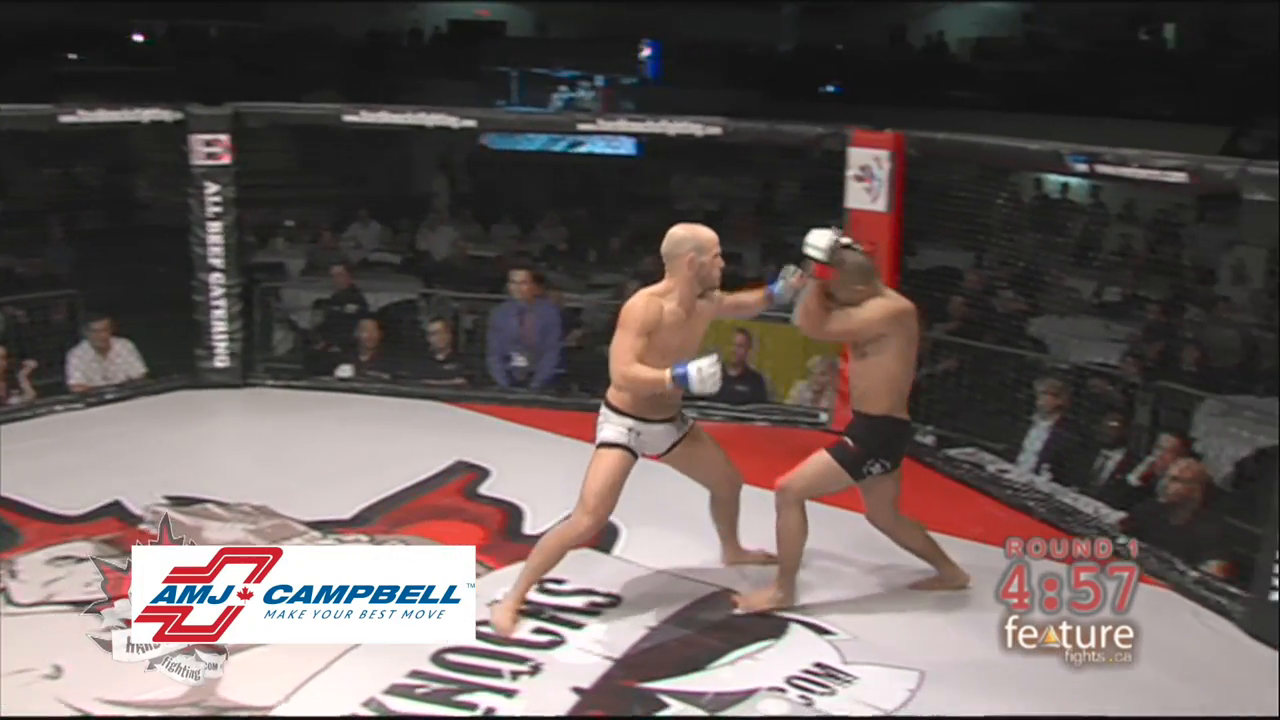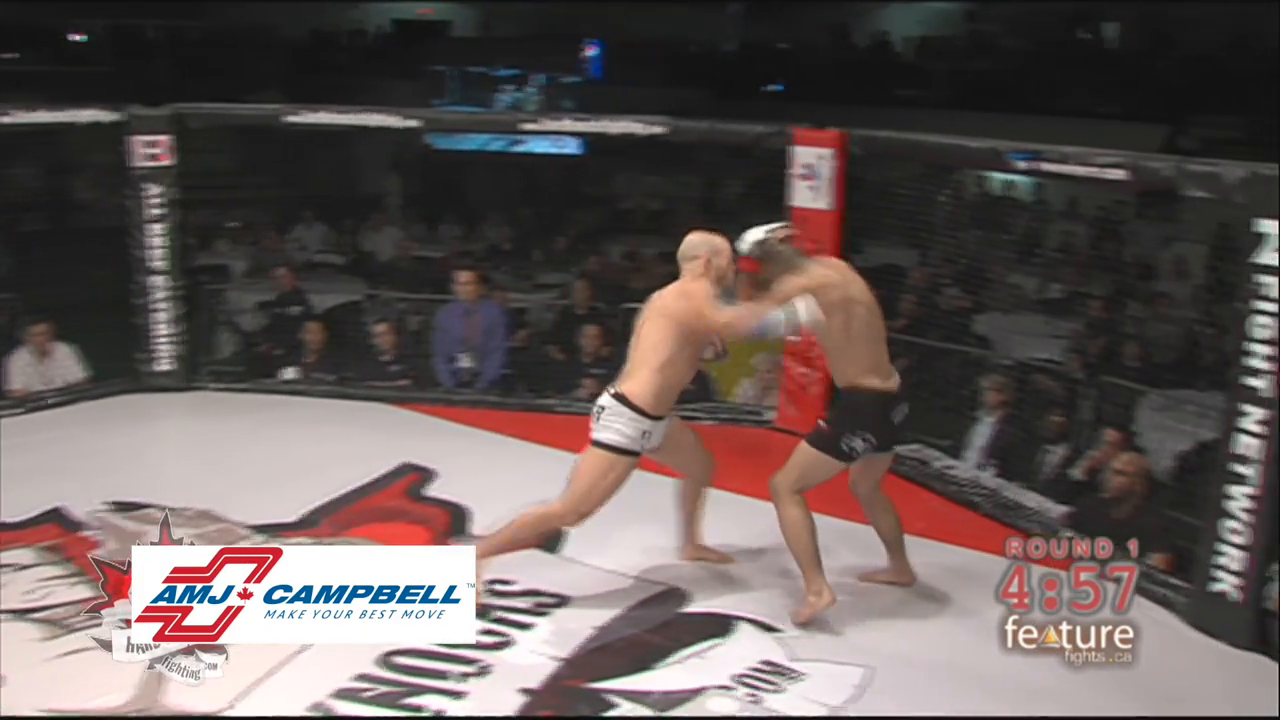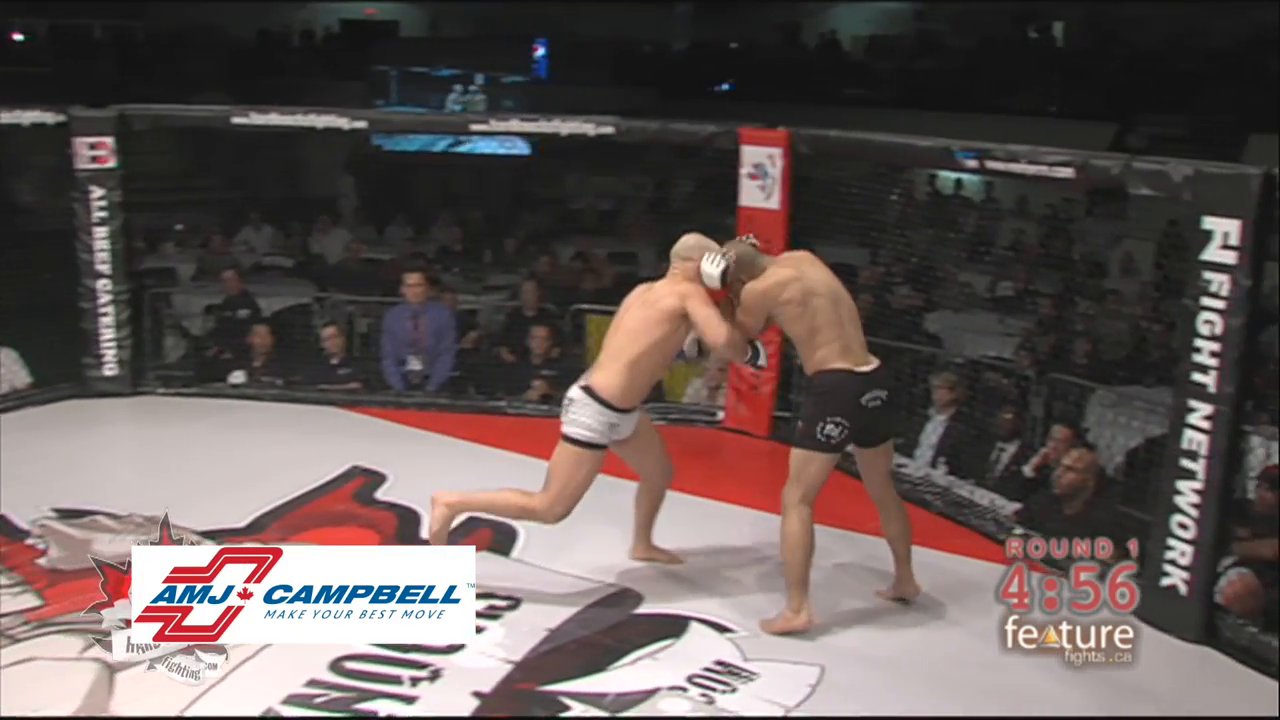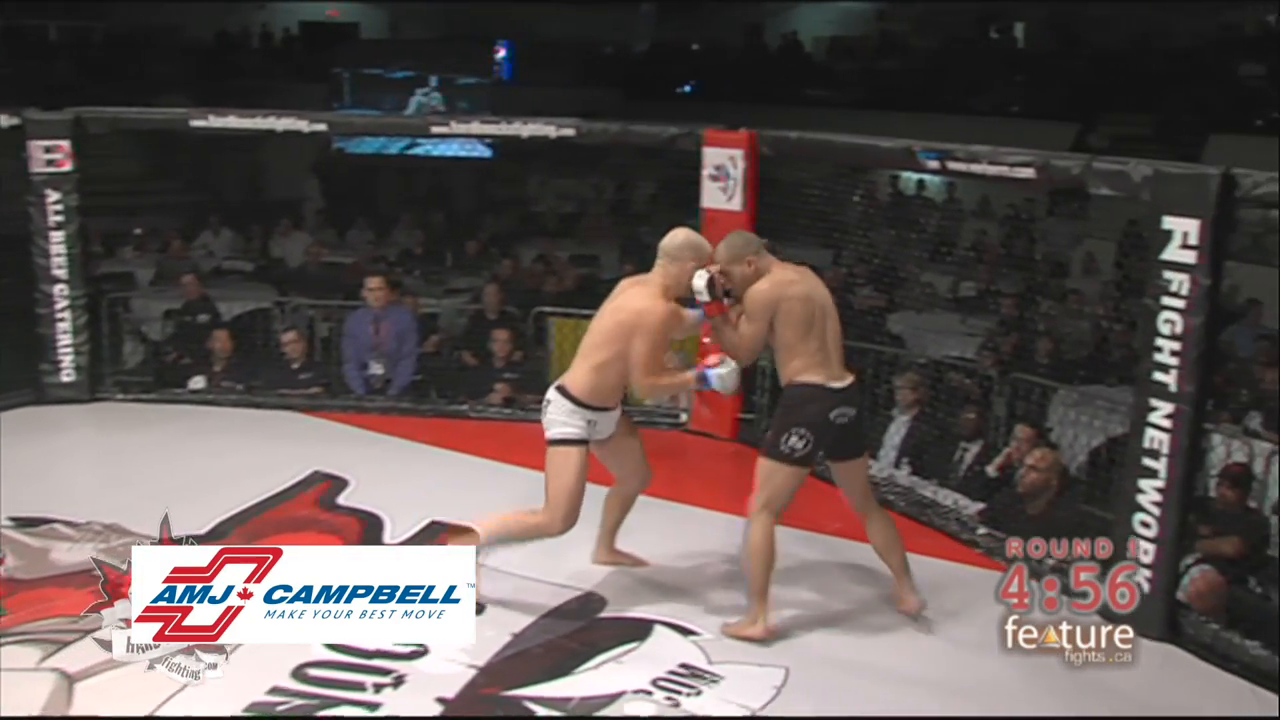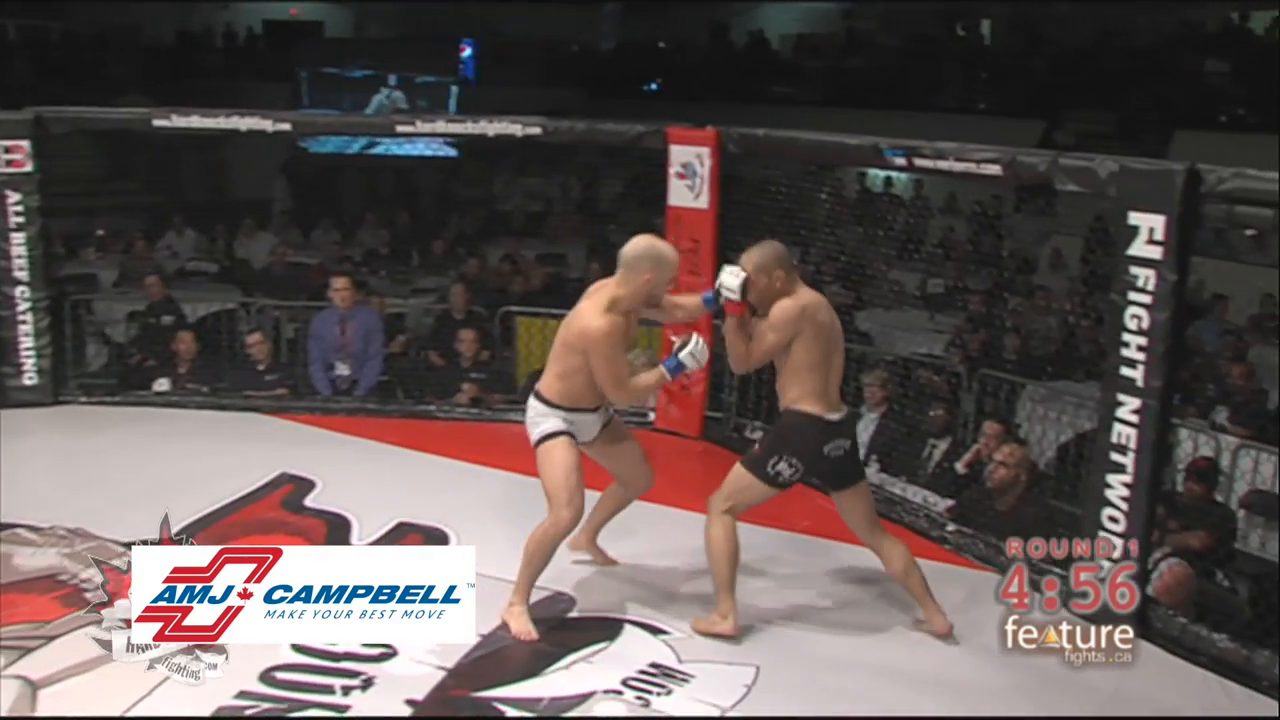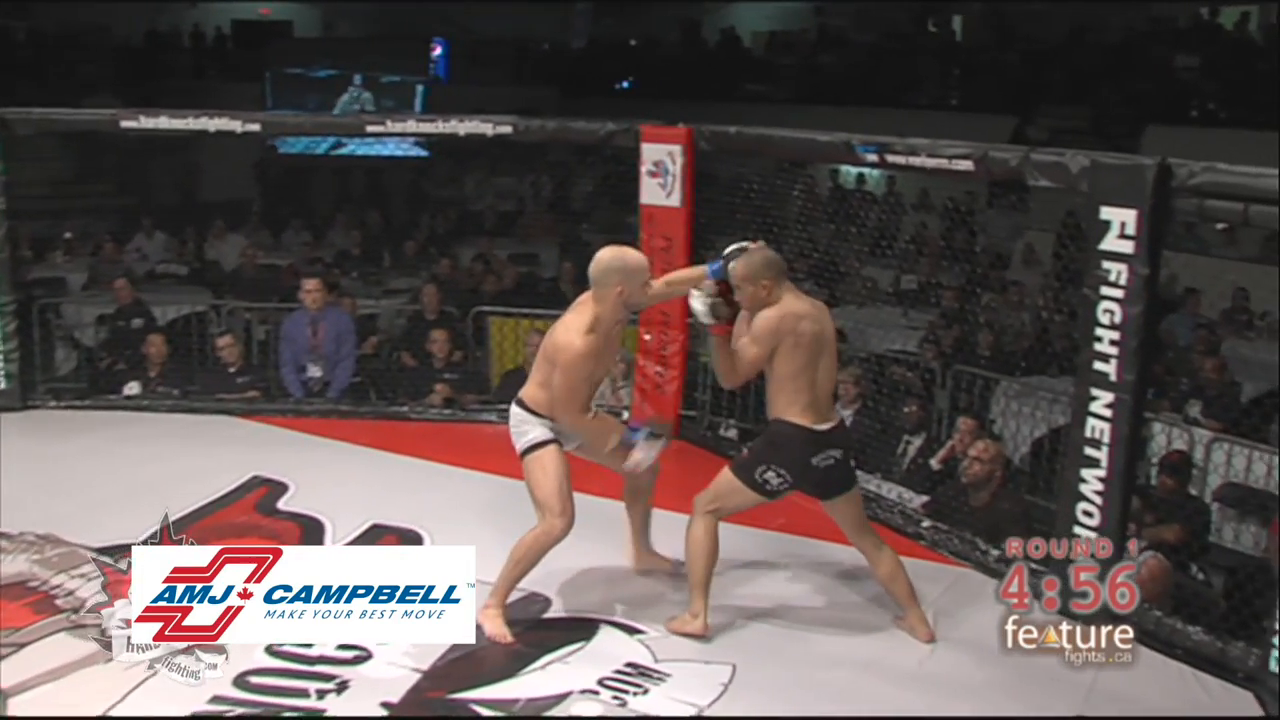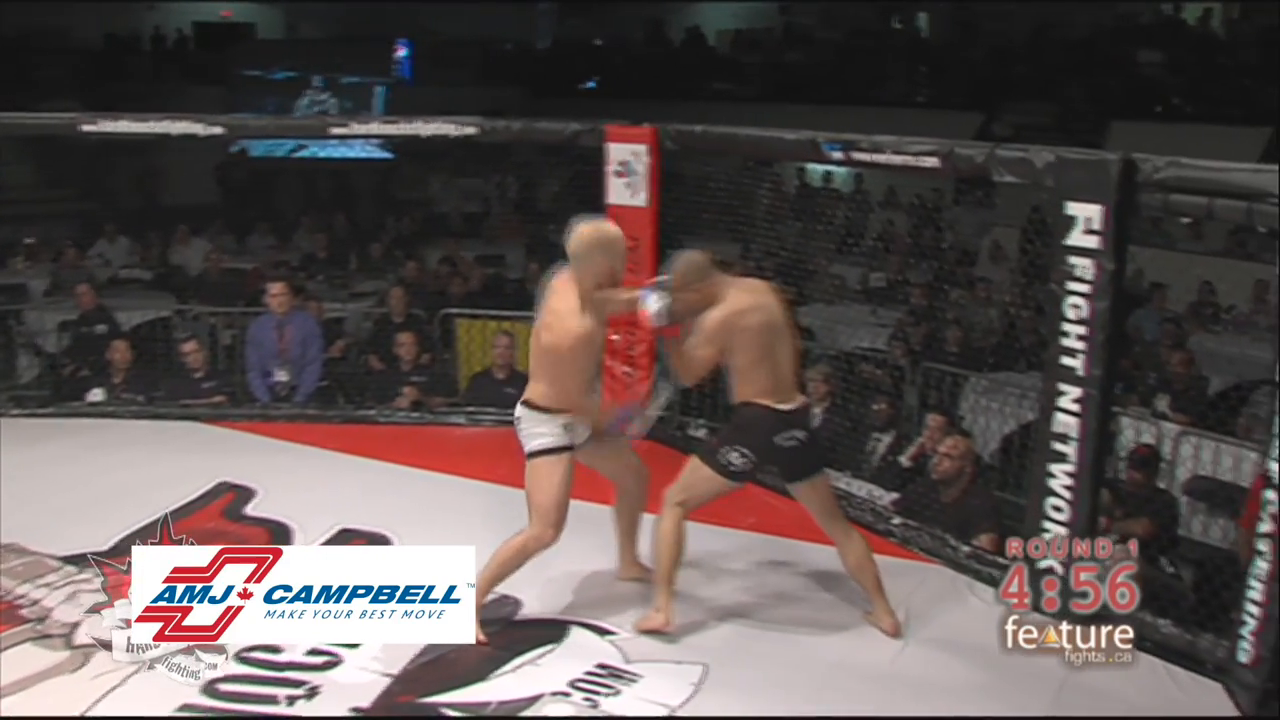
dt=0.4s
person 1, frame 1
left shoulder: (894, 311)
right shoulder: (865, 302)
left elbow: (816, 328)
right elbow: (806, 320)
left wrist: (821, 269)
right wrist: (825, 269)
left hip: (879, 431)
right hip: (871, 426)
left knee: (788, 490)
right knee: (884, 515)
left ankle: (782, 589)
right ankle: (950, 571)
person 1, frame 2
left shoulder: (809, 283)
right shoulder: (830, 267)
left wrist: (749, 263)
right wrist: (771, 252)
left hip: (862, 405)
right hip: (888, 399)
left knee: (785, 488)
right knee: (866, 488)
left ankle: (817, 590)
right ankle: (900, 567)
person 1, frame 3
left shoulder: (758, 290)
right shoulder: (801, 260)
left elbow: (738, 338)
left wrist: (717, 290)
right wrist: (743, 256)
left hip: (834, 387)
right hip: (873, 381)
left knee: (796, 500)
right knee: (882, 490)
left ankle: (797, 609)
right ankle: (904, 581)
person 1, frame 4
left shoulder: (764, 291)
right shoulder: (805, 276)
left elbow: (743, 353)
left wrist: (712, 305)
right wrist: (728, 299)
left hip: (806, 402)
right hip: (844, 397)
left knee: (762, 510)
right knee: (866, 506)
left ankle: (756, 619)
right ankle: (907, 593)
person 1, frame 5
left shoulder: (791, 309)
right shoulder: (814, 303)
left elbow: (742, 363)
right elbow: (761, 344)
left wrist: (734, 306)
right wrist: (743, 307)
left hip: (801, 431)
right hip: (838, 431)
left knee: (720, 509)
right knee: (873, 533)
left ankle: (725, 615)
right ankle: (934, 615)
person 1, frame 6
left shoulder: (773, 319)
right shoulder: (818, 310)
left elbow: (731, 378)
left wrist: (715, 324)
right wrist: (741, 312)
left hip: (788, 442)
right hip: (831, 440)
left knee: (704, 509)
right knee: (866, 537)
left ankle: (696, 615)
right ankle: (918, 621)
person 1, frame 7
left shoulder: (719, 317)
right shoulder: (763, 291)
left elbow: (687, 376)
left wrist: (667, 328)
left hip: (755, 424)
right hip: (795, 422)
left knee: (675, 502)
right knee: (836, 524)
left ankle: (661, 609)
right ankle: (884, 613)
person 2, frame 1
left shoulder: (706, 302)
right shoulder: (644, 307)
left elbow: (739, 305)
right elbow: (622, 375)
left wrist: (776, 292)
right wrist: (681, 377)
left hip: (671, 422)
right hip: (625, 423)
left knee: (729, 482)
right knee: (588, 521)
left ankle: (732, 550)
right ankle: (512, 599)
person 2, frame 2
left shoulder: (665, 298)
right shoulder: (692, 291)
right elbow: (719, 321)
left wrist: (701, 350)
right wrist: (783, 315)
left hip: (649, 416)
right hip: (627, 419)
left knee: (701, 468)
right knee: (570, 510)
left ankle: (690, 545)
right ankle: (475, 555)
person 2, frame 3
left shoulder: (646, 291)
right shoulder: (689, 291)
right elbow: (721, 339)
left wrist: (683, 346)
right wrist: (752, 353)
left hip: (619, 409)
right hip: (595, 410)
left knee: (661, 473)
right knee: (549, 509)
left ankle: (643, 545)
right ankle: (452, 503)
person 2, frame 4
left shoulder: (636, 285)
right shoulder: (655, 310)
left elbow: (678, 326)
right elbow: (646, 385)
right wrist: (703, 379)
left hip: (603, 410)
right hip: (572, 411)
left knee: (637, 478)
right knee: (557, 521)
left ankle: (605, 548)
right ankle: (471, 541)
person 2, frame 5
left shoulder: (619, 289)
right shoulder: (599, 325)
left elbow: (673, 310)
right elbow: (624, 394)
left wrist: (716, 298)
right wrist: (675, 367)
left hip: (593, 411)
right hip: (553, 415)
left knee: (639, 479)
right knee: (566, 513)
left ankle: (586, 540)
right ankle: (517, 602)
person 2, frame 6
left shoulder: (610, 301)
right shoulder: (578, 344)
left elbow: (671, 284)
right elbow: (567, 416)
left wrist: (719, 271)
right wrist: (624, 441)
left hip: (575, 414)
right hip: (537, 423)
left knee: (644, 467)
right knee: (557, 521)
left ankle: (642, 553)
right ankle: (492, 606)
person 2, frame 7
left shoulder: (566, 278)
right shoulder: (577, 328)
right elbow: (580, 403)
left wrist: (637, 299)
right wrist: (623, 417)
left hip: (574, 413)
right hip: (547, 423)
left knee: (635, 475)
right knee: (545, 530)
left ankle: (629, 563)
